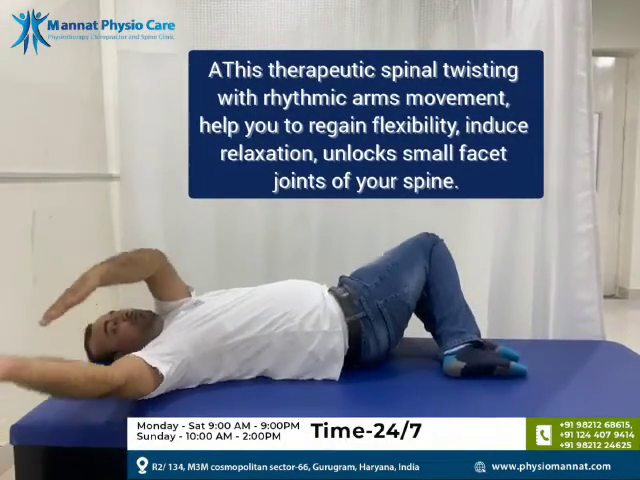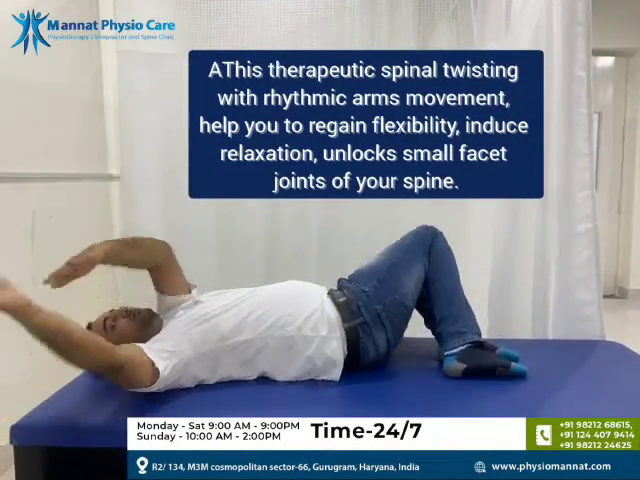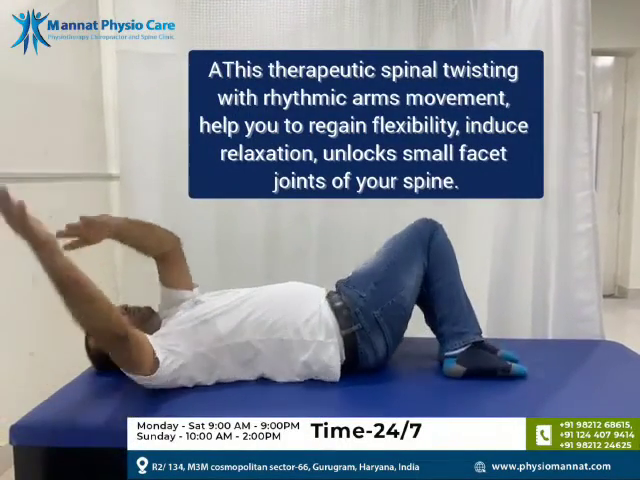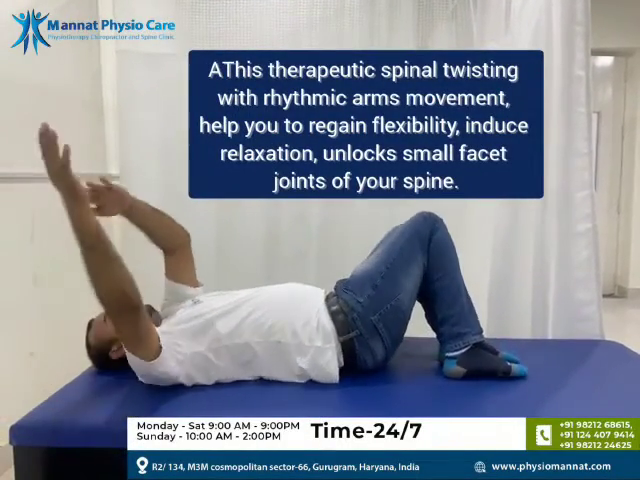
dt=0.1s
person 1, frame 1
left shoulder: (176, 314)
right shoulder: (165, 359)
left elbow: (153, 259)
right elbow: (109, 379)
left wrist: (96, 272)
left hip: (337, 306)
right hip: (351, 323)
left knee: (424, 254)
right knee: (428, 246)
left ankle: (461, 348)
right ankle: (462, 349)
person 1, frame 2
left shoulder: (174, 318)
right shoulder: (160, 359)
left elbow: (161, 255)
right elbow: (109, 359)
left wrist: (101, 251)
left hip: (331, 311)
right hip: (347, 329)
left knee: (421, 246)
right knee: (427, 240)
left ankle: (462, 350)
right ankle: (464, 350)
person 1, frame 3
left shoulder: (176, 312)
right shoulder: (159, 362)
left elbow: (168, 244)
right elbow: (113, 336)
left wrist: (108, 226)
left hip: (335, 309)
right hip: (349, 333)
left knee: (421, 244)
right knee: (426, 233)
left ankle: (462, 347)
right ankle: (463, 348)
person 1, frame 4
left shoulder: (178, 313)
right shoulder: (157, 363)
left elbow: (178, 240)
right elbow: (123, 299)
left wrist: (125, 204)
left hip: (327, 317)
right hip: (345, 333)
left knee: (418, 248)
right knee: (426, 226)
left ankle: (463, 352)
right ankle: (465, 352)
